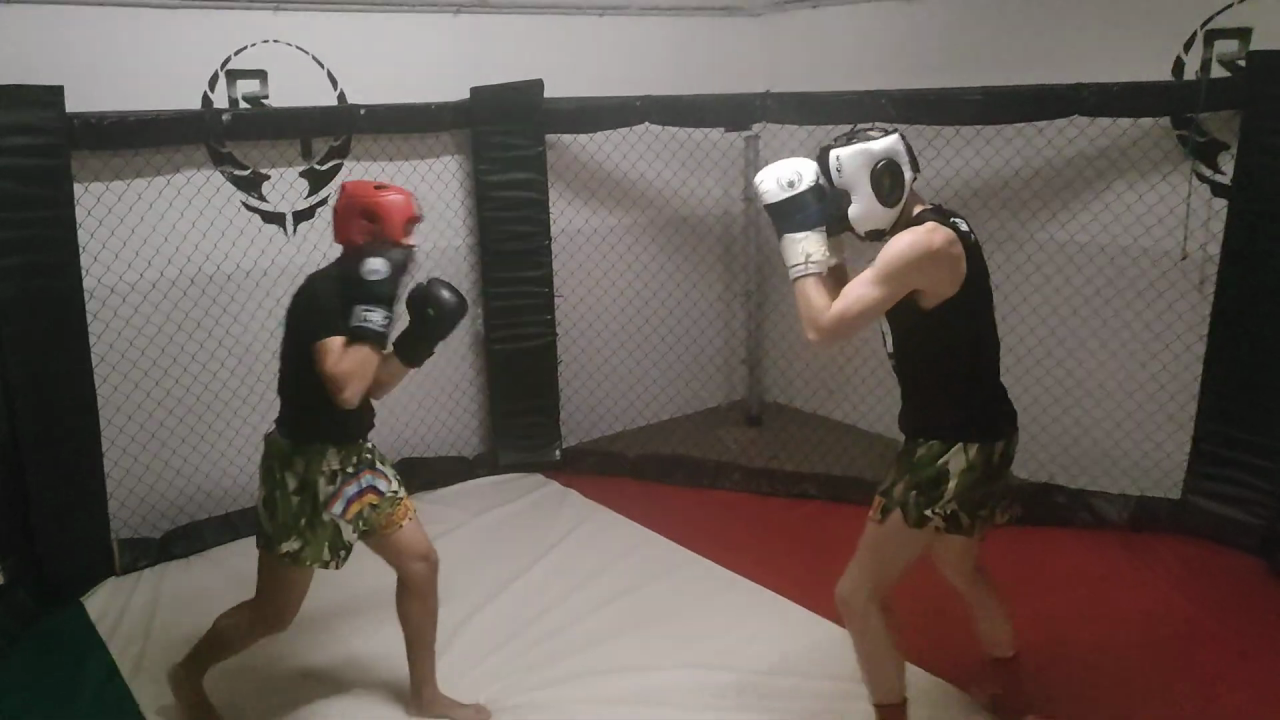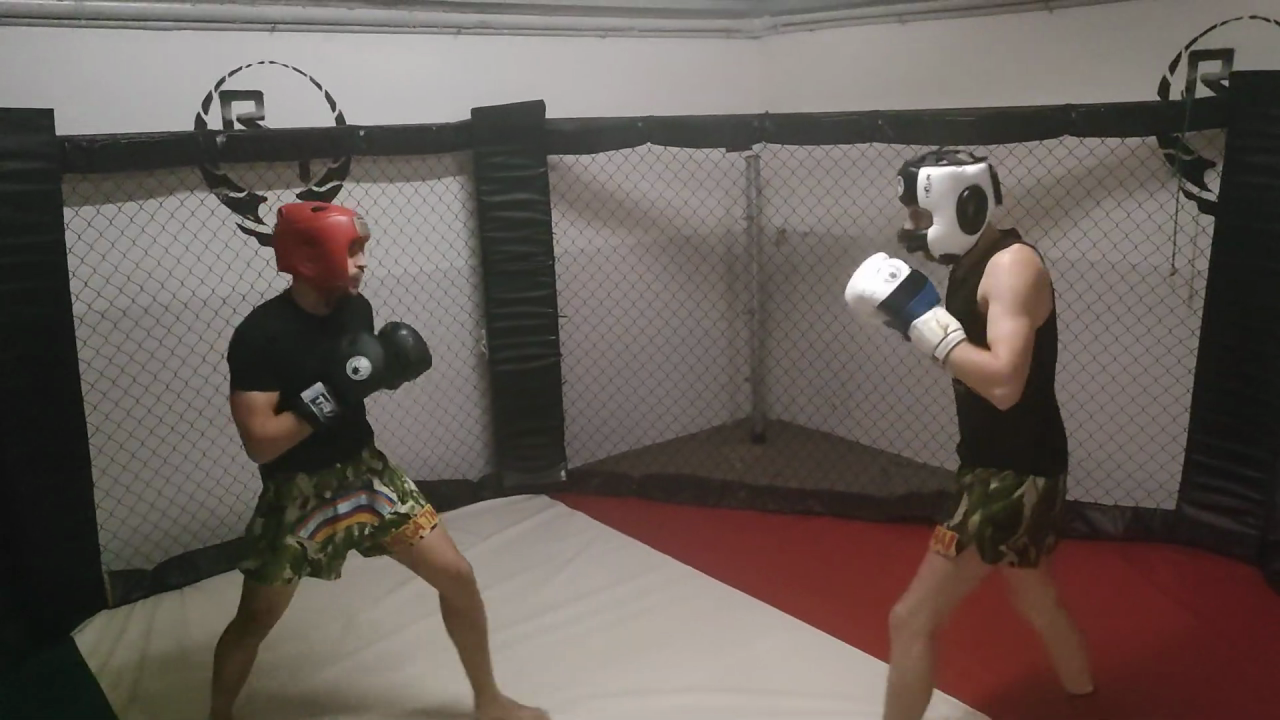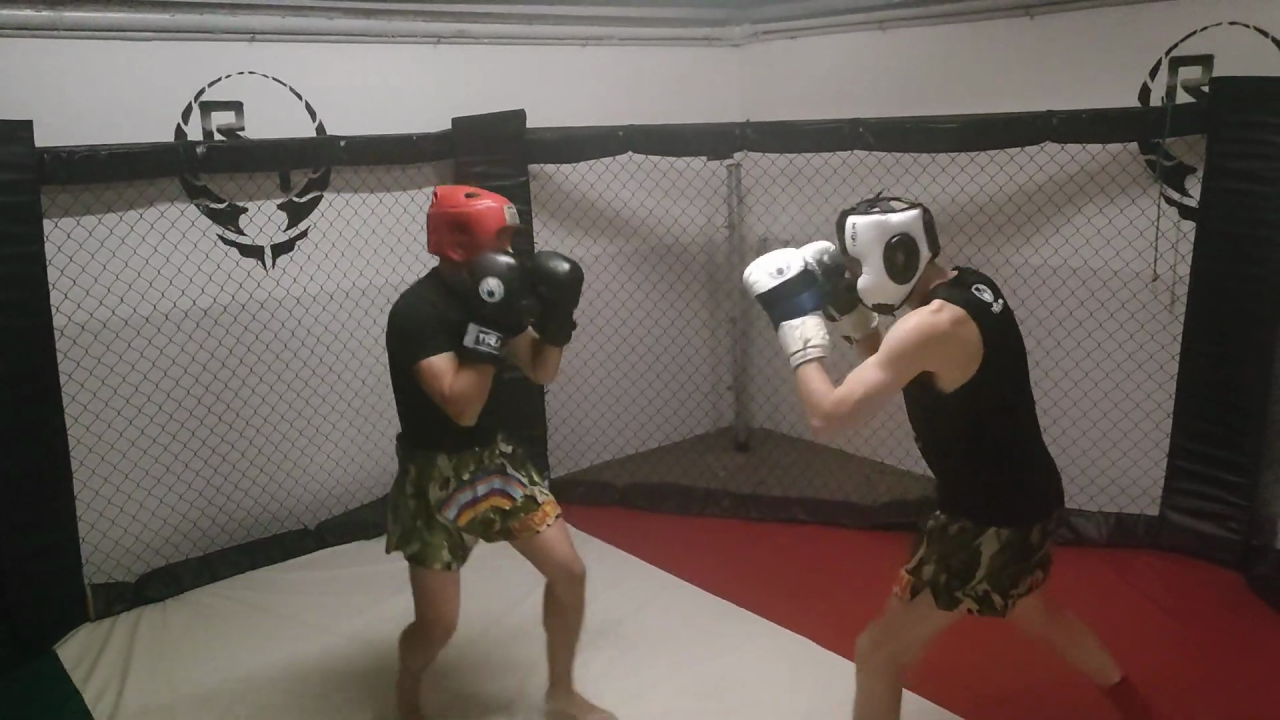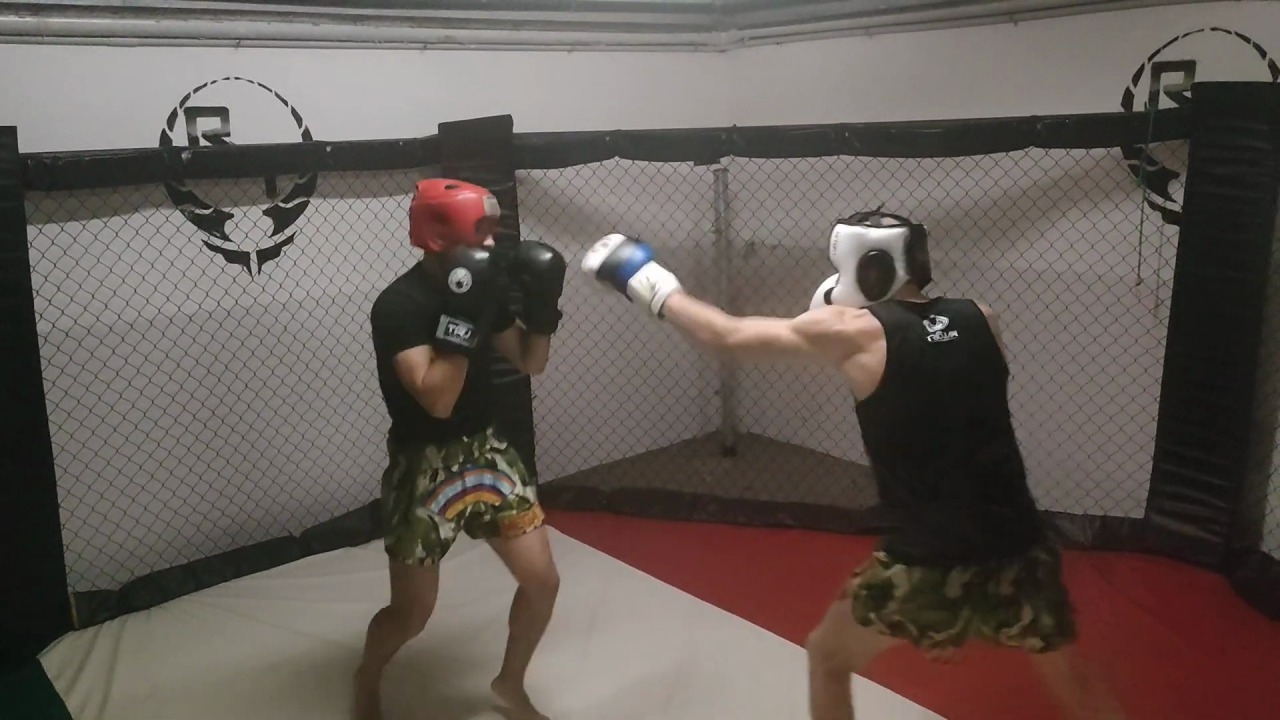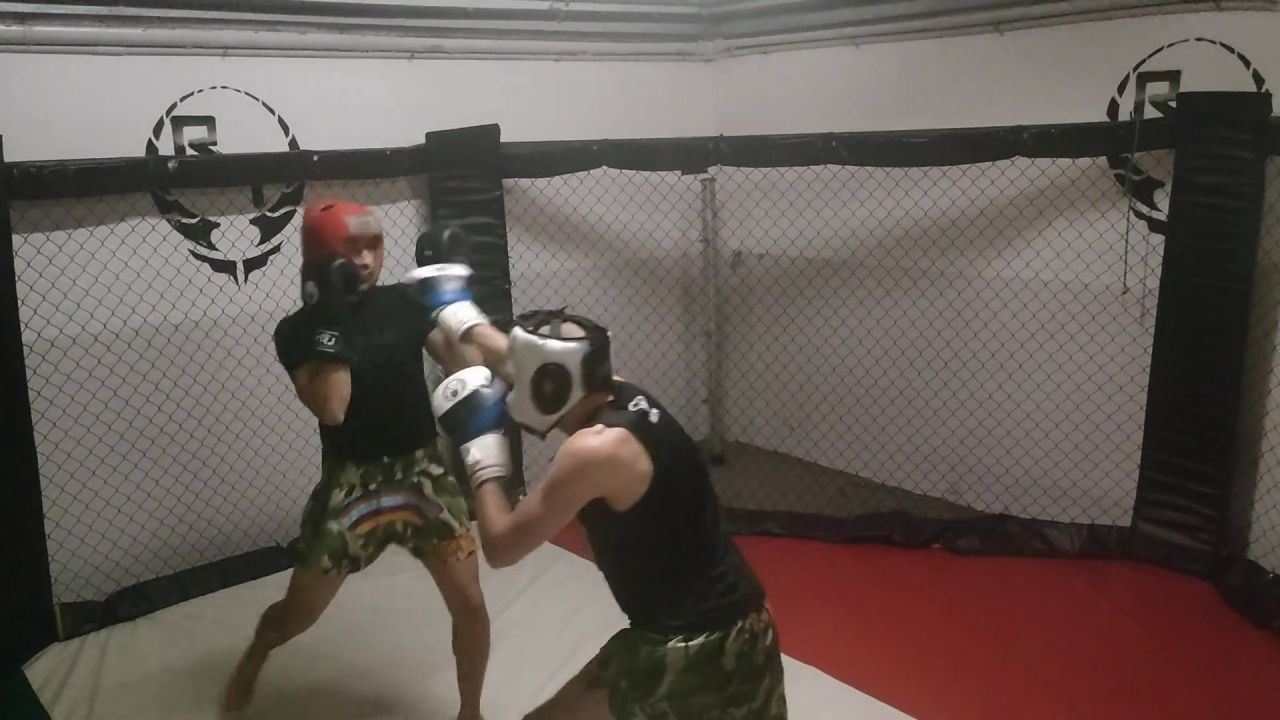
dt=0.5s
person 1, frame 1
left shoulder: (923, 244)
right shoulder: (932, 231)
left elbow: (823, 328)
right elbow: (850, 308)
left wrist: (798, 232)
right wrist: (823, 238)
left hip: (951, 448)
right hip: (976, 437)
left knee: (856, 596)
right knee: (958, 568)
person 1, frame 2
left shoulder: (1012, 265)
right shoulder: (972, 264)
left elbow: (1003, 383)
right elbow: (973, 358)
left wrist: (921, 317)
right wrist: (915, 314)
left hip: (1014, 473)
right hip: (1006, 466)
left knee: (912, 620)
right knee: (1037, 604)
person 1, frame 3
left shoulder: (933, 322)
right shoulder: (973, 288)
left elbow: (828, 416)
right elbow: (899, 370)
left wrist: (797, 317)
right wrist: (845, 307)
left hip: (984, 519)
right hip: (1031, 498)
left knee: (880, 654)
right knee: (1037, 612)
person 1, frame 4
left shoulder: (855, 330)
right shoulder: (978, 318)
left elbow: (725, 336)
left wrist: (645, 277)
left hip: (923, 563)
right hip: (1018, 549)
left knee: (827, 657)
person 1, frame 5
left shoulder: (595, 450)
right shoulder: (625, 394)
left elbow: (502, 548)
right elbow: (521, 368)
left wrist: (481, 445)
right wrist: (459, 314)
left hip: (686, 649)
right hip: (746, 625)
person 2, frame 1
left shoulder: (363, 290)
right shoulder: (324, 293)
right elbow: (346, 390)
left wrist: (420, 339)
right wrist: (374, 306)
left hip: (355, 455)
right hip: (306, 463)
left knee: (420, 561)
right knee: (275, 612)
right ankle: (188, 675)
person 2, frame 2
left shoulder: (355, 309)
right shoulder: (259, 336)
right elbow: (260, 444)
left wrist: (392, 366)
right wrist: (332, 394)
left hip: (364, 471)
right hip: (299, 492)
left knee: (457, 575)
right knee: (254, 622)
person 2, frame 3
left shoulder: (494, 294)
right shoulder: (415, 313)
left elbow: (541, 372)
right elbow: (462, 409)
left wrist: (556, 314)
right wrist: (486, 323)
left hip: (492, 456)
right hip: (438, 472)
left knee: (568, 570)
right knee: (438, 625)
person 2, frame 4
left shoulder: (481, 284)
right shoulder: (398, 305)
left elbow: (531, 363)
right elbow: (436, 400)
left wrist: (543, 304)
right wrist: (462, 318)
left hip: (485, 450)
right hip: (424, 464)
left knee: (542, 580)
right knee: (412, 611)
person 2, frame 5
left shoulder: (403, 303)
right shoulder: (300, 330)
right elbow: (330, 410)
right wrist: (330, 322)
left hip: (423, 470)
right hip: (352, 480)
left knee: (468, 601)
right knee: (301, 608)
right ankle: (244, 676)
